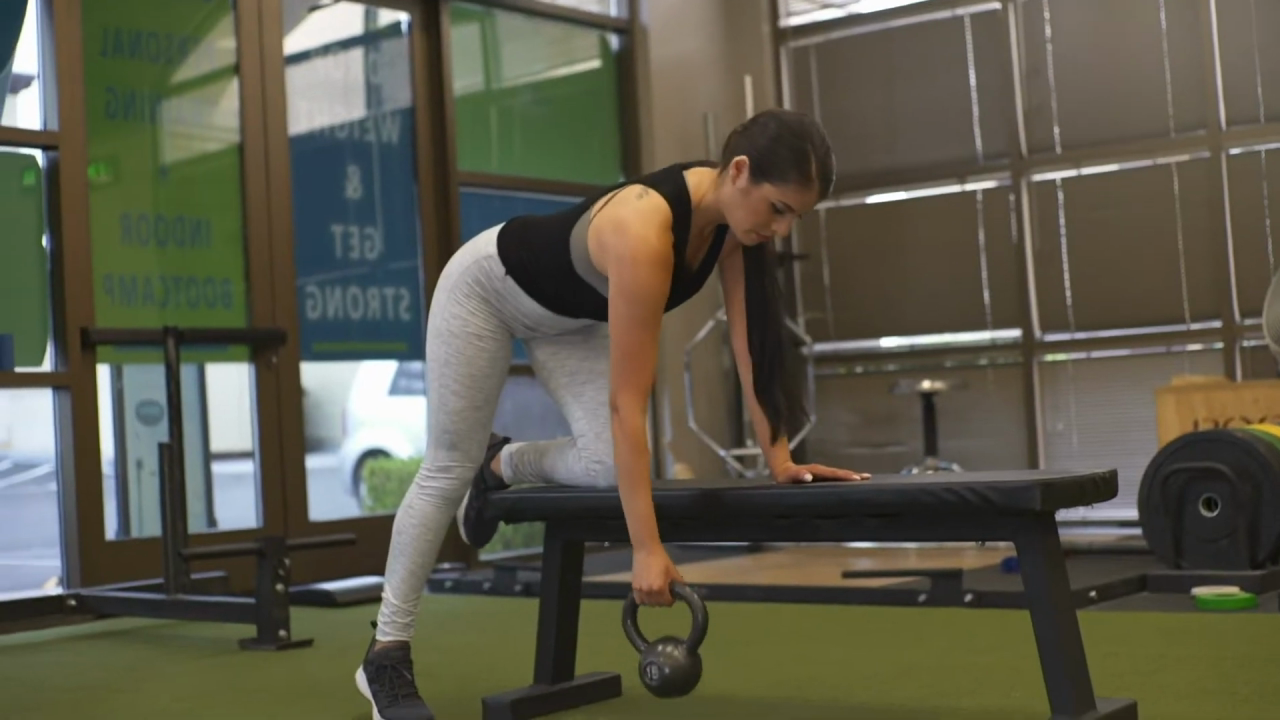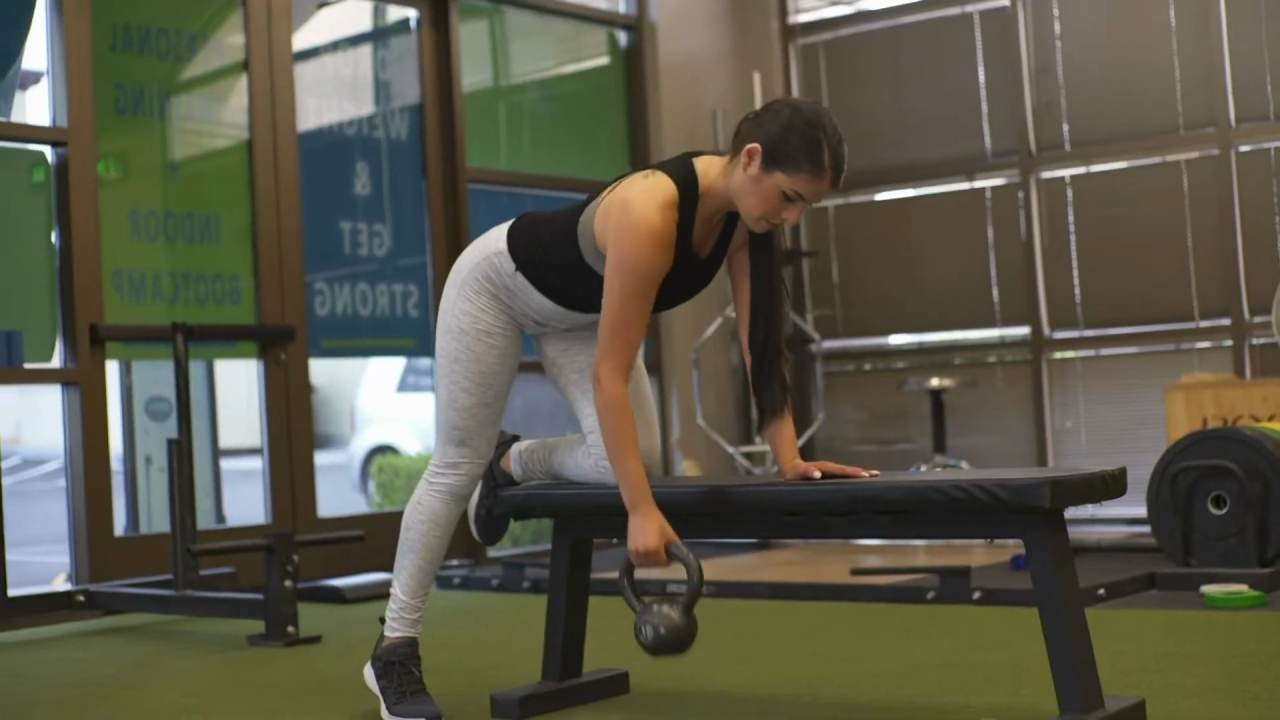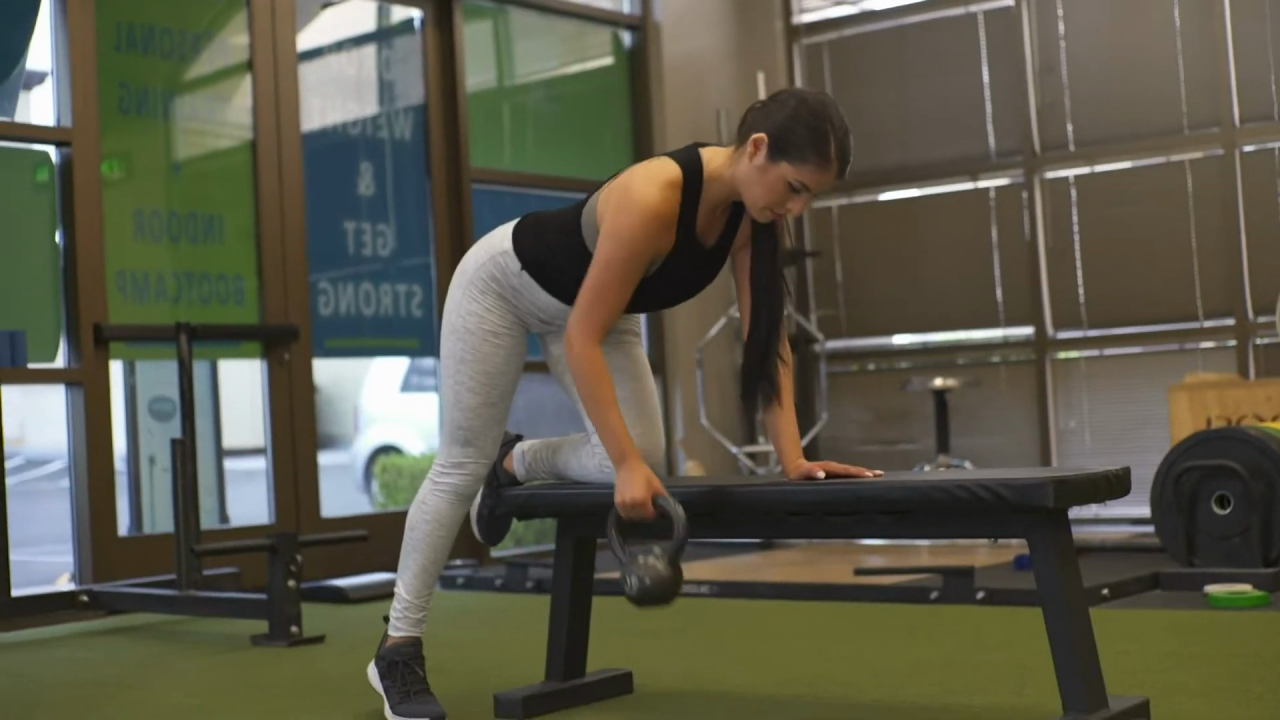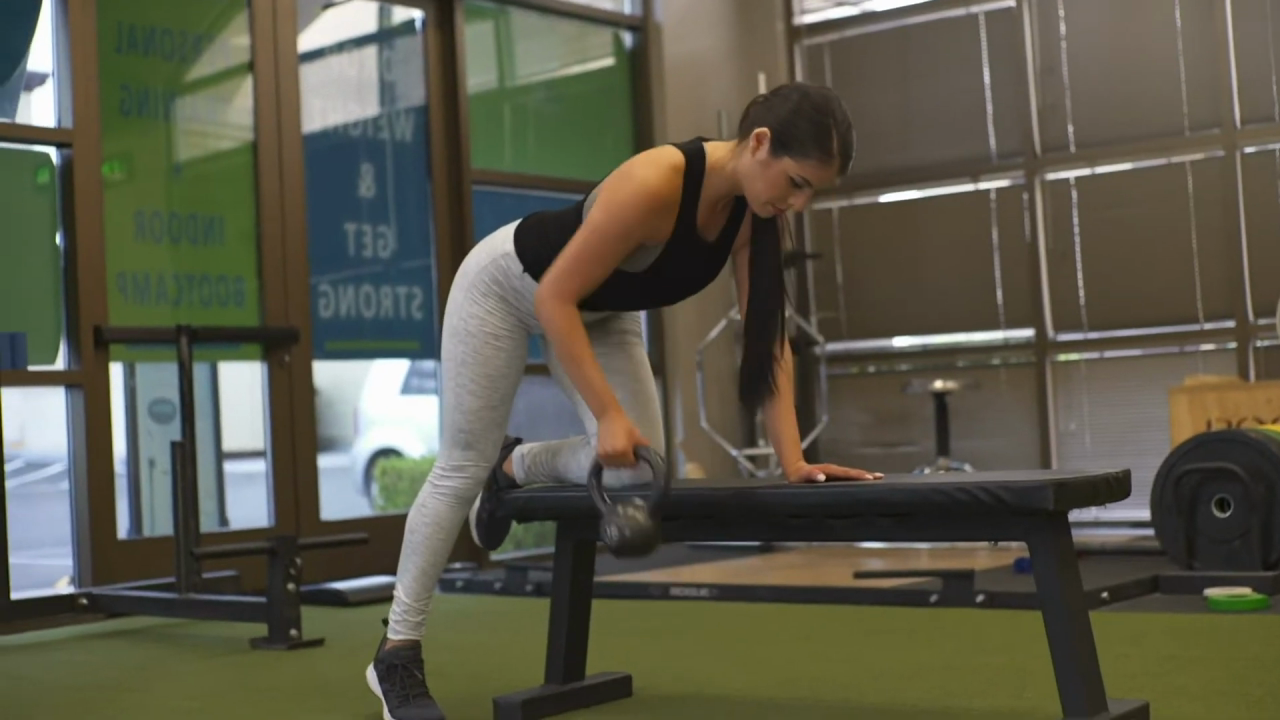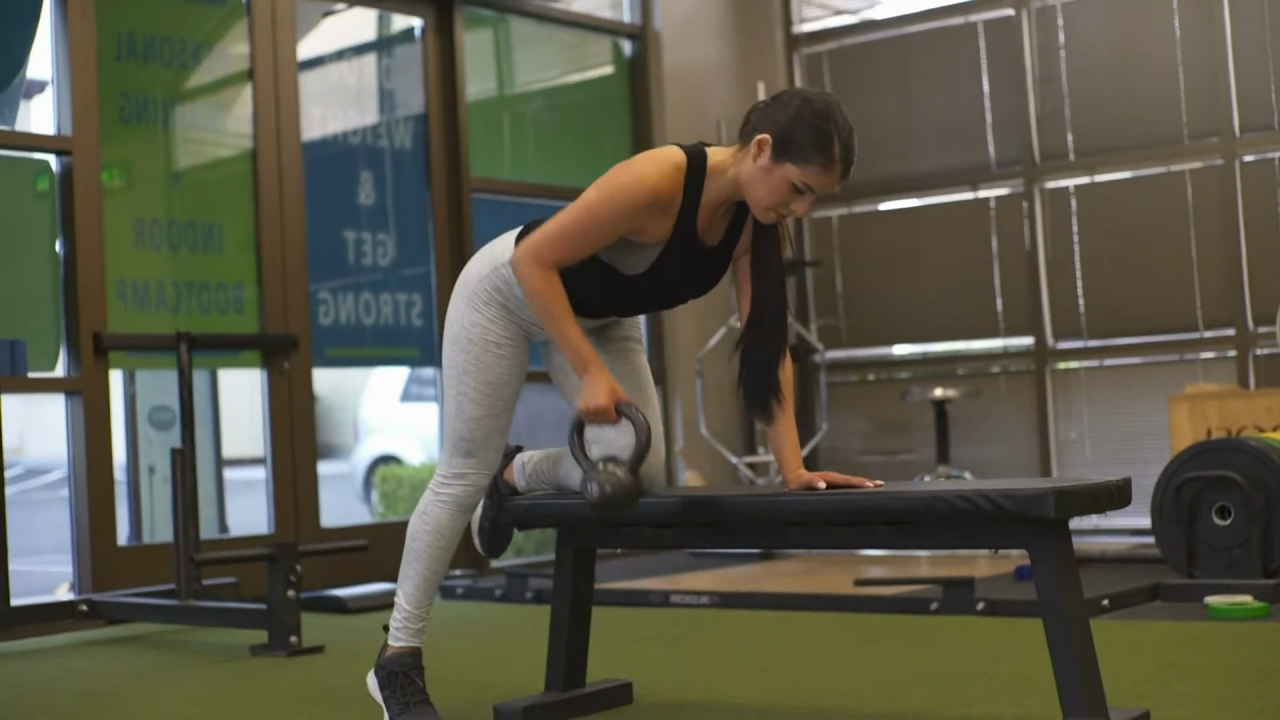
dt=0.1s
person 1, frame 1
left shoulder: (735, 219)
right shoulder: (644, 233)
left elbow: (756, 347)
right elbow: (624, 403)
left wrist: (780, 460)
right wrist: (647, 547)
left hip: (574, 314)
right hip: (488, 287)
left knee: (619, 467)
right knee: (448, 469)
left ankle: (502, 465)
right ankle: (386, 653)
person 1, frame 2
left shoulder: (744, 209)
right shoulder: (650, 213)
left elbow: (761, 340)
right elbow: (608, 376)
left wrist: (789, 457)
right wrist: (640, 512)
left hip: (583, 309)
right hip: (498, 284)
left knee: (632, 463)
right knee: (457, 465)
left ankle: (512, 463)
right ankle: (394, 649)
person 1, frame 3
left shoulder: (753, 209)
right shoulder: (654, 195)
left elbow: (768, 336)
right elbow: (579, 340)
left wrist: (792, 457)
right wrist: (623, 467)
left hip: (591, 306)
right hip: (506, 281)
left knee: (641, 459)
right knee: (462, 465)
left ankle: (516, 461)
right ankle: (397, 648)
person 1, frame 4
left shoulder: (755, 205)
right shoulder: (656, 182)
left elbow: (767, 336)
right elbow: (552, 298)
left wrist: (792, 459)
right wrist: (606, 416)
left hip: (597, 306)
right hip: (508, 285)
left knee: (637, 459)
right knee: (462, 468)
left ankle: (515, 466)
right ankle: (397, 651)
person 1, frame 5
left shoulder: (754, 215)
right shoulder: (657, 181)
left elbow: (763, 341)
right elbow: (534, 261)
left wrist: (792, 467)
right wrist: (587, 372)
left hip: (600, 313)
right hip: (507, 290)
left knee: (638, 470)
right knee: (464, 475)
left ankle: (516, 474)
right ankle: (397, 657)
